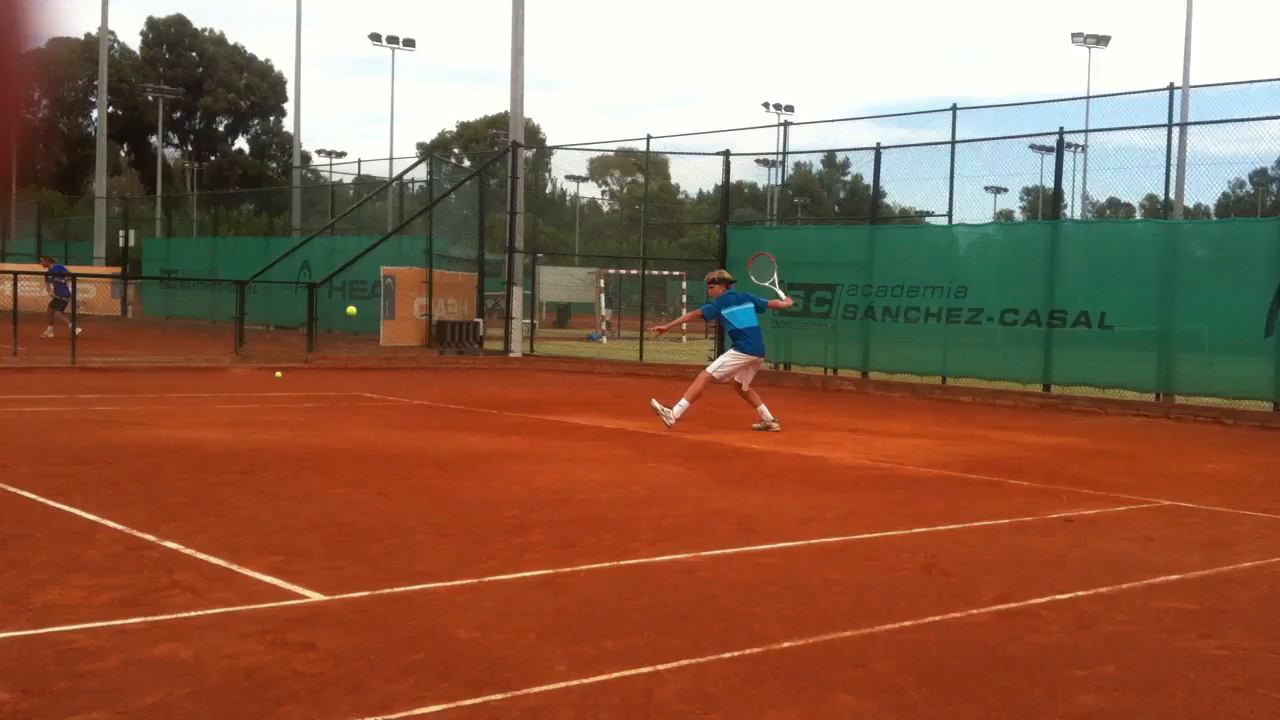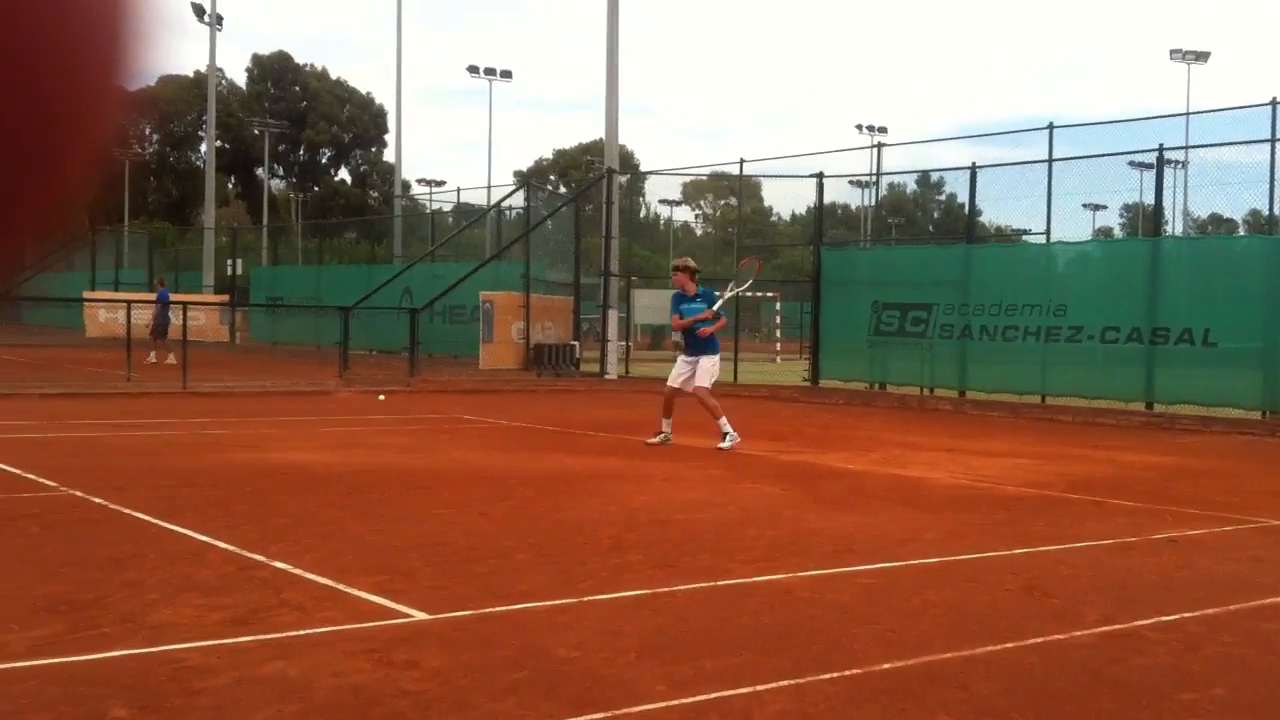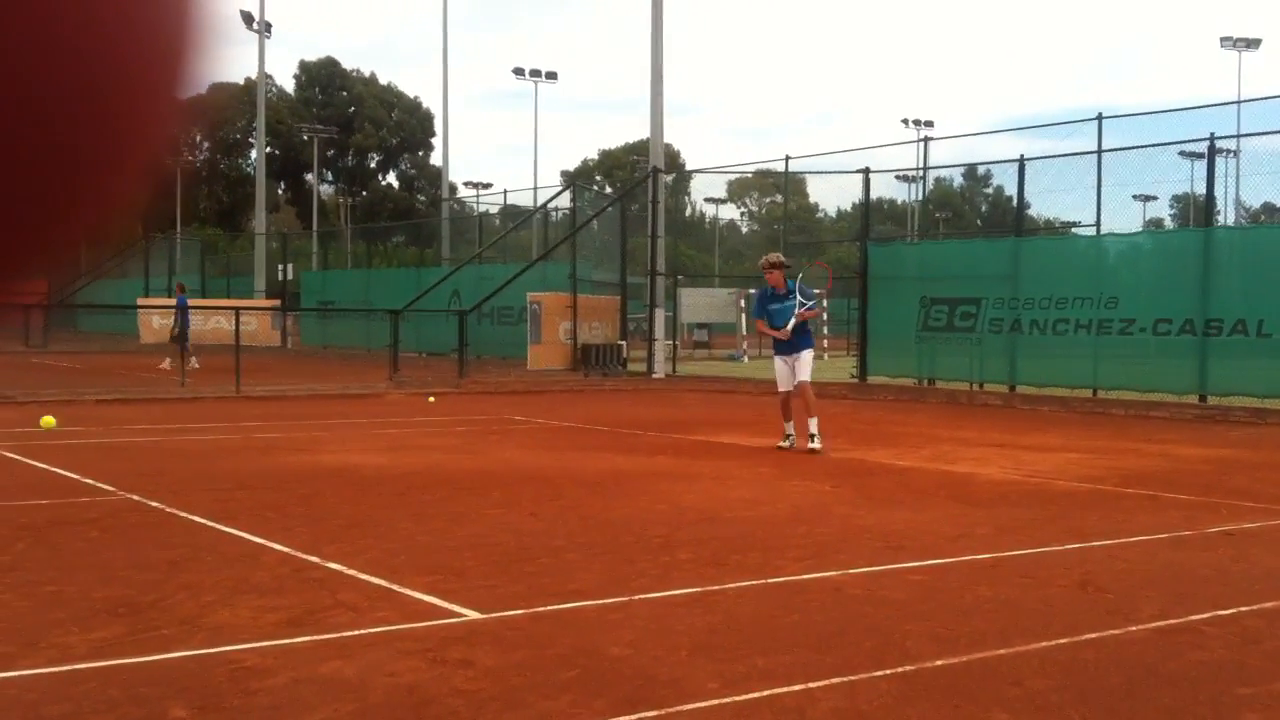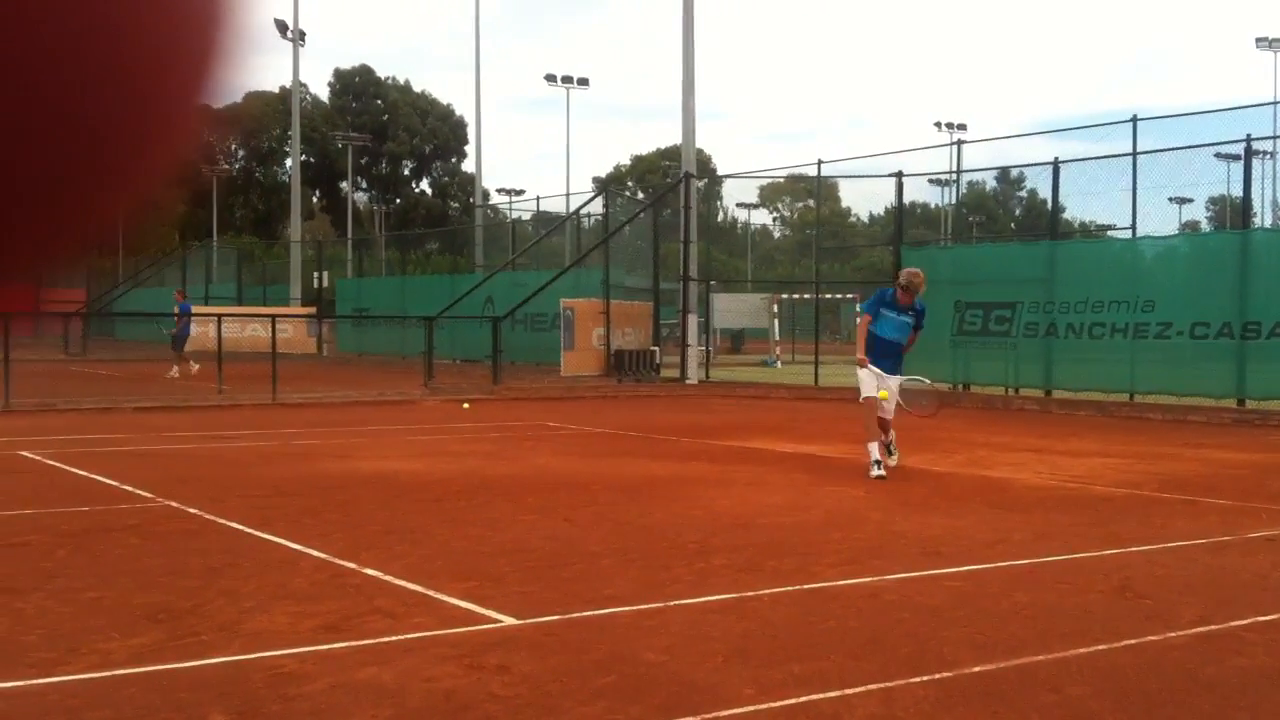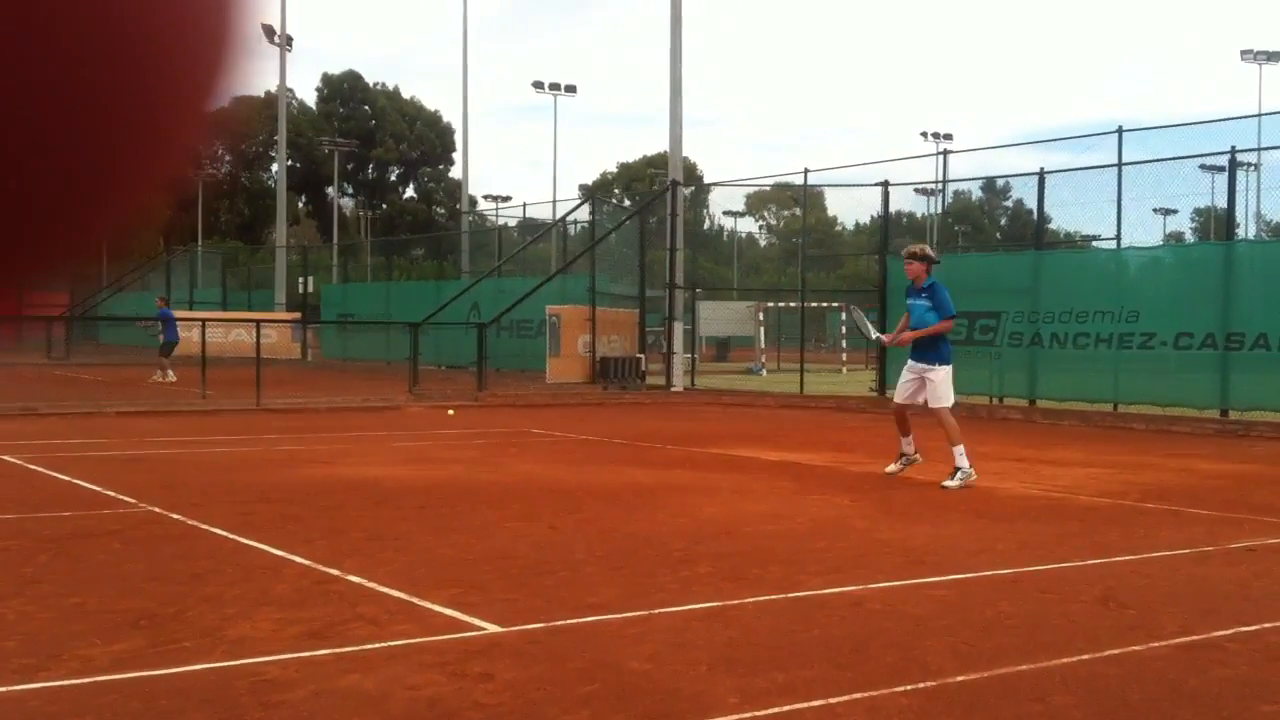
dt=1s
person 1, frame 1
left shoulder: (720, 302)
right shoulder: (747, 298)
left elbow: (694, 314)
right elbow: (774, 304)
left wrist: (666, 326)
right wrist: (786, 301)
left hip: (742, 351)
right hip: (758, 353)
left knee: (704, 377)
right knee: (742, 388)
left ankle: (673, 414)
right ankle: (769, 420)
person 1, frame 2
left shoulder: (708, 295)
right shoulder: (677, 297)
left elbow: (723, 320)
right elbow: (675, 325)
left wrist: (711, 328)
right wrist: (695, 318)
left hip: (708, 353)
right hip: (687, 354)
left knee: (701, 392)
right knee: (669, 392)
left ankle: (729, 433)
right ankle: (665, 432)
person 1, frame 3
left shoulder: (799, 289)
right shoulder: (763, 296)
left elbow: (817, 311)
right elbow: (759, 325)
left wrist: (805, 316)
right wrist: (776, 334)
left hip: (803, 347)
right hip: (782, 352)
left knee: (804, 386)
right knee: (785, 395)
left ankle: (813, 434)
right ankle: (790, 435)
person 1, frame 4
left shoulder: (917, 309)
right shoulder: (882, 297)
right elbow: (864, 322)
right wrist: (860, 352)
left hip: (892, 369)
right hip: (869, 361)
left knee: (884, 419)
right knee: (870, 402)
left ankle: (886, 439)
right ankle: (875, 460)
person 1, frame 5
left shoulder: (937, 289)
right shoulder: (911, 290)
left elbow: (949, 323)
left wrist: (913, 334)
right wrist: (894, 335)
left hip: (937, 361)
right hip: (915, 361)
left knee: (940, 411)
right knee: (897, 407)
left ankle: (964, 468)
right ankle: (908, 453)
